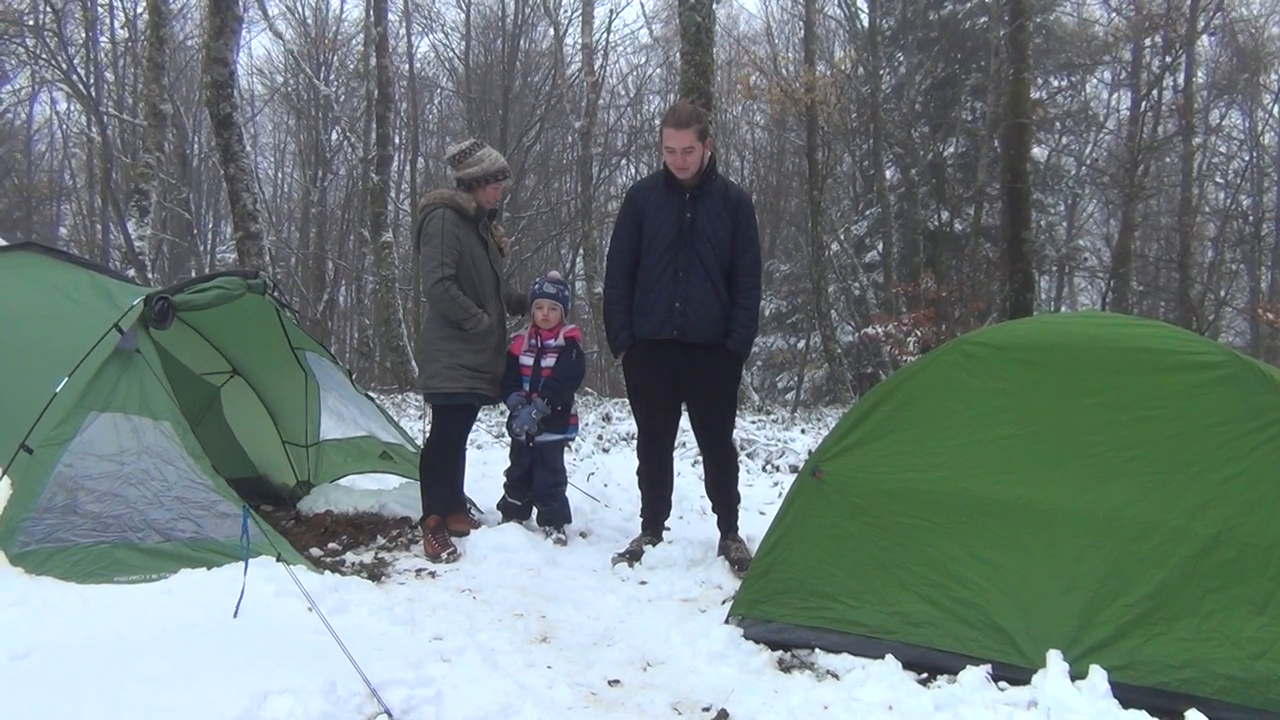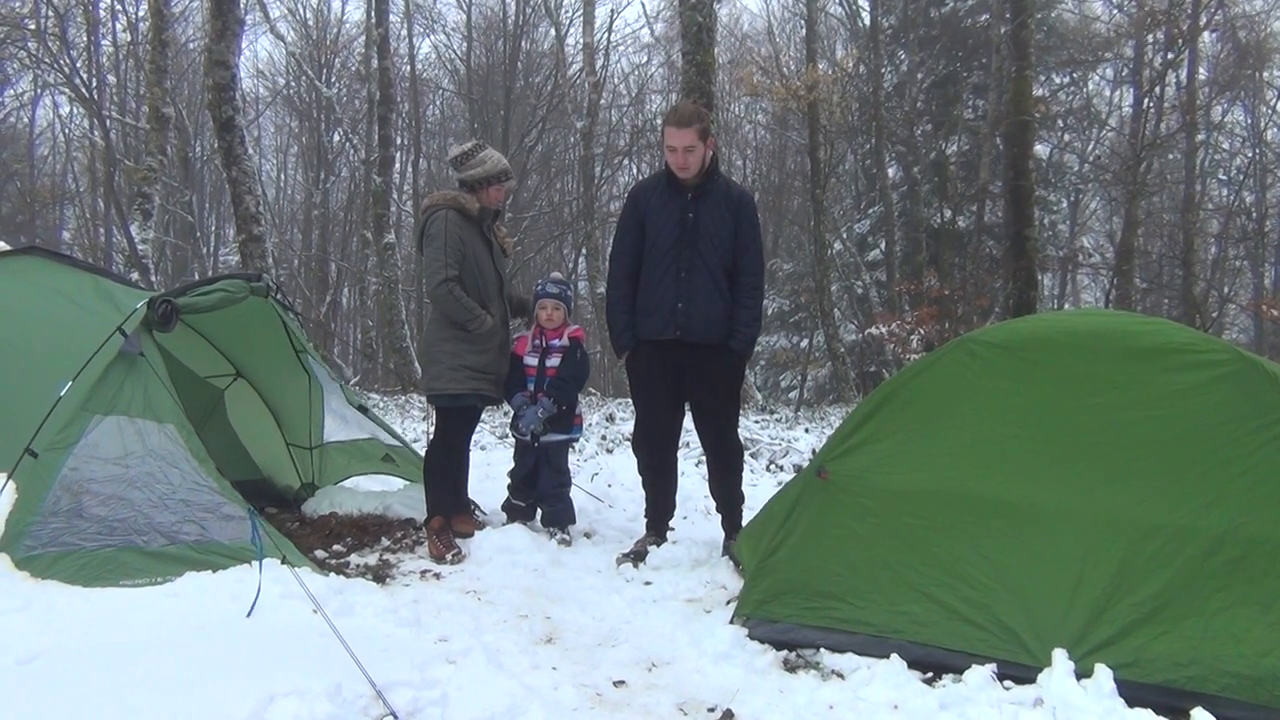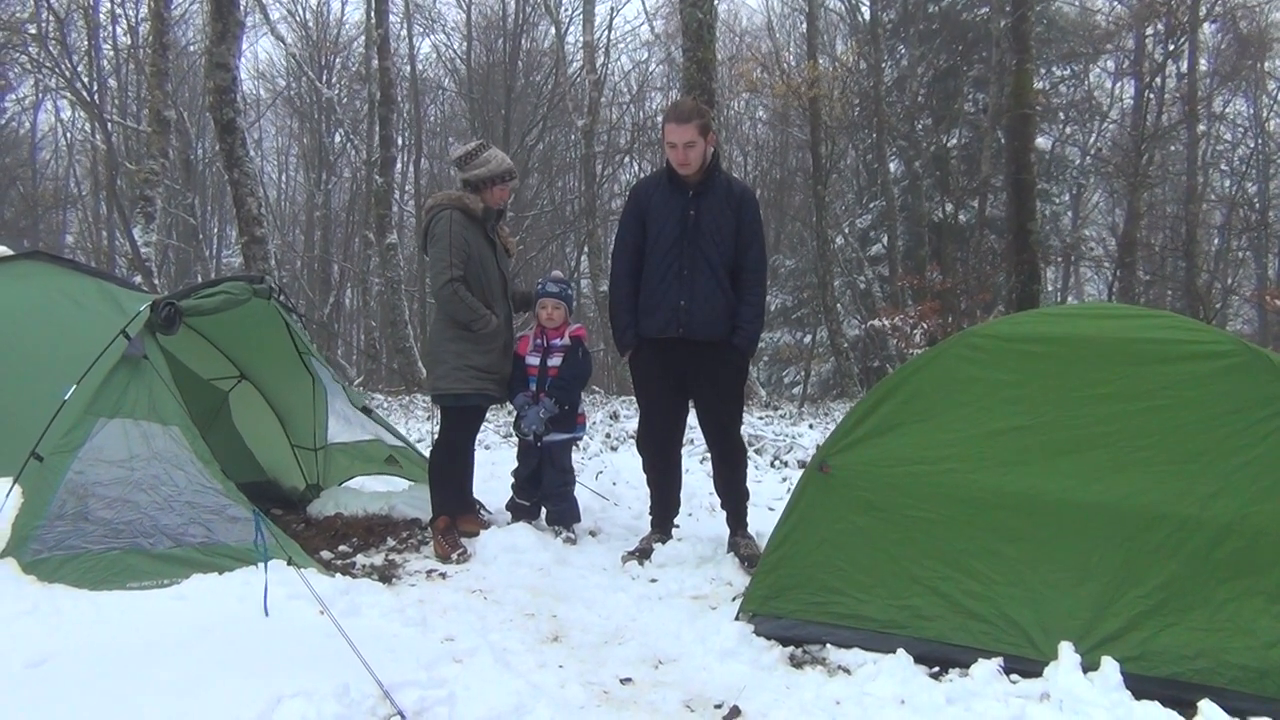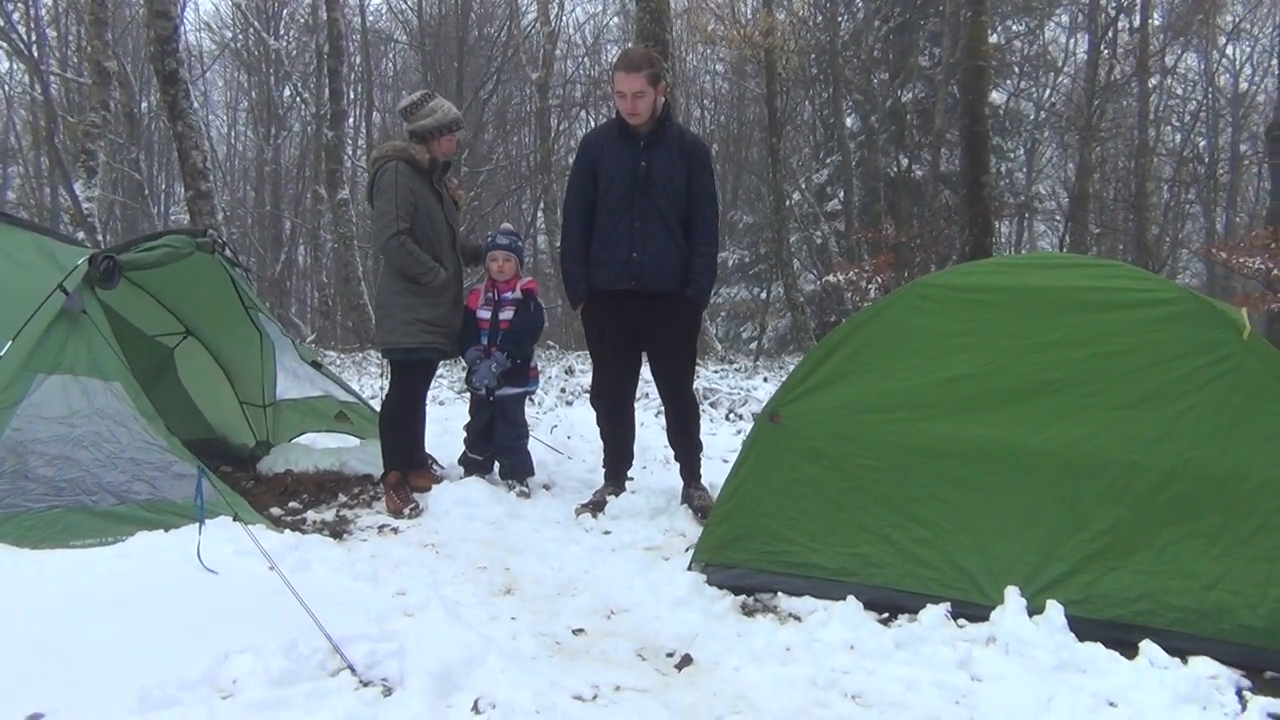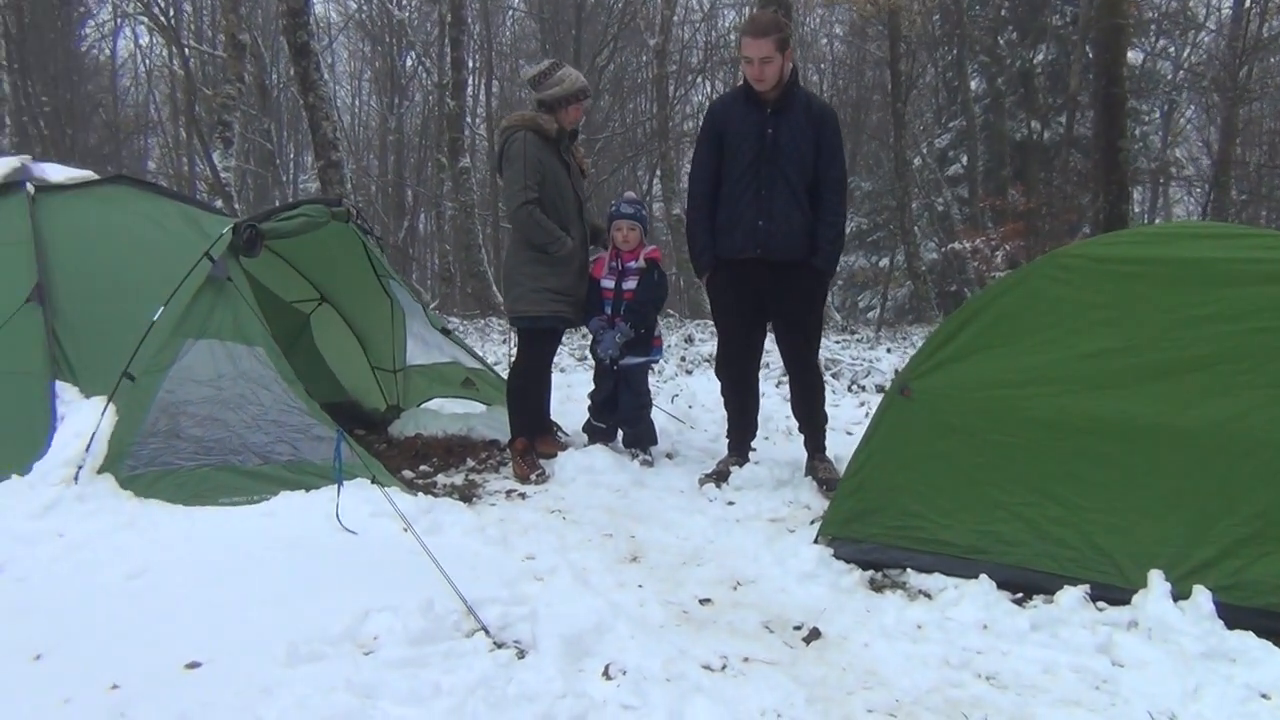
dt=1s
person 1, frame 1
left shoulder: (733, 200)
right shoulder: (642, 196)
left elbow: (747, 278)
right elbow: (618, 272)
left wrist: (738, 343)
right wrist: (620, 338)
left hip: (711, 347)
right hip: (650, 345)
left knee: (717, 444)
right knee: (653, 444)
left ankle: (730, 533)
right ankle: (651, 529)
person 1, frame 2
left shoulder: (736, 201)
right shoulder: (644, 197)
left elbow: (750, 278)
right elbow: (621, 272)
left wrist: (741, 343)
right wrist: (623, 338)
left hip: (714, 348)
right hip: (653, 347)
left knee: (722, 445)
right knee: (654, 444)
left ankle: (734, 533)
right ankle: (655, 529)
person 1, frame 3
left shoulder: (737, 197)
right shoulder: (645, 194)
left elbow: (753, 274)
right elbow: (624, 270)
left wrist: (745, 339)
right wrist: (626, 336)
left hip: (717, 345)
right hip: (656, 344)
left knee: (725, 442)
right knee: (658, 442)
left ankle: (739, 528)
right ankle: (660, 526)
person 1, frame 4
left shoulder: (688, 148)
right shoulder: (596, 145)
left elbow: (705, 226)
right elbow: (575, 221)
left wrist: (697, 291)
right wrist: (577, 288)
left hip: (669, 296)
right hip: (608, 296)
left knee: (677, 393)
right knee: (611, 395)
left ankle: (692, 480)
right ankle: (614, 478)
person 1, frame 5
left shoulder: (817, 115)
right shoulder: (723, 112)
left elbow: (833, 194)
right elbow: (701, 190)
left wrist: (824, 261)
right wrist: (703, 258)
left hip: (796, 267)
right hip: (734, 266)
left knee: (803, 365)
right knee: (735, 365)
left ankle: (817, 453)
right ankle: (737, 449)
person 2, frame 1
left shoulder: (480, 224)
right shoulder: (443, 219)
right elbow: (438, 286)
left wrist: (528, 304)
right wrist: (480, 322)
left hip: (475, 354)
right hip: (451, 353)
left knee: (458, 435)
right knee: (445, 435)
left ankle: (454, 509)
right ankle: (434, 524)
person 2, frame 2
left shoulder: (484, 225)
right shoulder: (447, 221)
right elbow: (441, 287)
left wrist: (527, 308)
right wrist: (485, 324)
left hip: (478, 356)
right hip: (454, 355)
left knee: (463, 436)
right knee: (449, 437)
left ankle: (459, 509)
right ankle: (438, 525)
person 2, frame 3
left shoulder: (487, 225)
right shoulder: (451, 221)
right elbow: (446, 287)
left wrist: (536, 299)
right wrist: (489, 323)
left hip: (483, 355)
right hip: (459, 355)
left knee: (467, 436)
right knee: (454, 437)
left ankle: (463, 510)
right ankle: (443, 524)
person 2, frame 4
left shoulder: (434, 176)
right shoulder: (396, 172)
right elbow: (391, 240)
left wrist: (484, 253)
right wrist: (437, 276)
left hip: (433, 308)
right hip: (408, 309)
left knee: (418, 390)
right knee: (405, 391)
left ankle: (415, 464)
right ankle: (395, 479)
person 2, frame 5
left shoulder: (561, 146)
right shoulder: (525, 142)
right elbow: (521, 209)
left wrist: (602, 235)
right wrist: (565, 247)
left hip: (559, 277)
right hip: (535, 278)
left knee: (544, 357)
right knee: (531, 358)
left ankle: (541, 432)
right ankle: (522, 445)
person 3, frame 1
left shoulder: (569, 344)
right shoulder: (521, 342)
left elbow: (563, 383)
right elbow: (509, 379)
left wrist: (536, 409)
right wrist: (518, 406)
left hip: (554, 422)
right hip: (521, 423)
left knee: (549, 475)
right knee: (519, 470)
left ankle: (553, 522)
right ankle: (512, 514)
person 3, frame 2
left shoulder: (573, 344)
right shoulder: (524, 343)
left elbow: (569, 383)
right elbow: (512, 379)
left wrist: (542, 410)
right wrist: (523, 405)
left hip: (558, 423)
right hip: (525, 423)
left knee: (554, 476)
right knee: (523, 471)
left ankle: (558, 523)
right ankle: (517, 516)
person 3, frame 3
left shoulder: (574, 343)
right shoulder: (526, 342)
left elbow: (570, 383)
right elbow: (515, 379)
left wrist: (543, 410)
right wrist: (525, 406)
left hip: (561, 422)
right hip: (528, 424)
left knee: (557, 474)
right knee: (526, 471)
left ankle: (562, 521)
right ankle: (521, 515)
person 3, frame 4
left shoulder: (526, 297)
right shoulder: (478, 296)
left elbow: (523, 336)
right elbow: (466, 334)
left wrist: (496, 363)
right wrist: (476, 360)
left hip: (513, 376)
right hip: (480, 377)
left knee: (510, 428)
right knee: (479, 426)
left ankle: (516, 476)
right ankle: (474, 470)
person 3, frame 5
left shoulder: (650, 266)
right shoulder: (602, 265)
left elbow: (647, 306)
right elbow: (591, 303)
left wrist: (621, 333)
right wrist: (600, 330)
left hip: (637, 345)
right hip: (605, 346)
left knee: (634, 398)
right knee: (603, 394)
left ankle: (639, 445)
right ankle: (598, 438)
